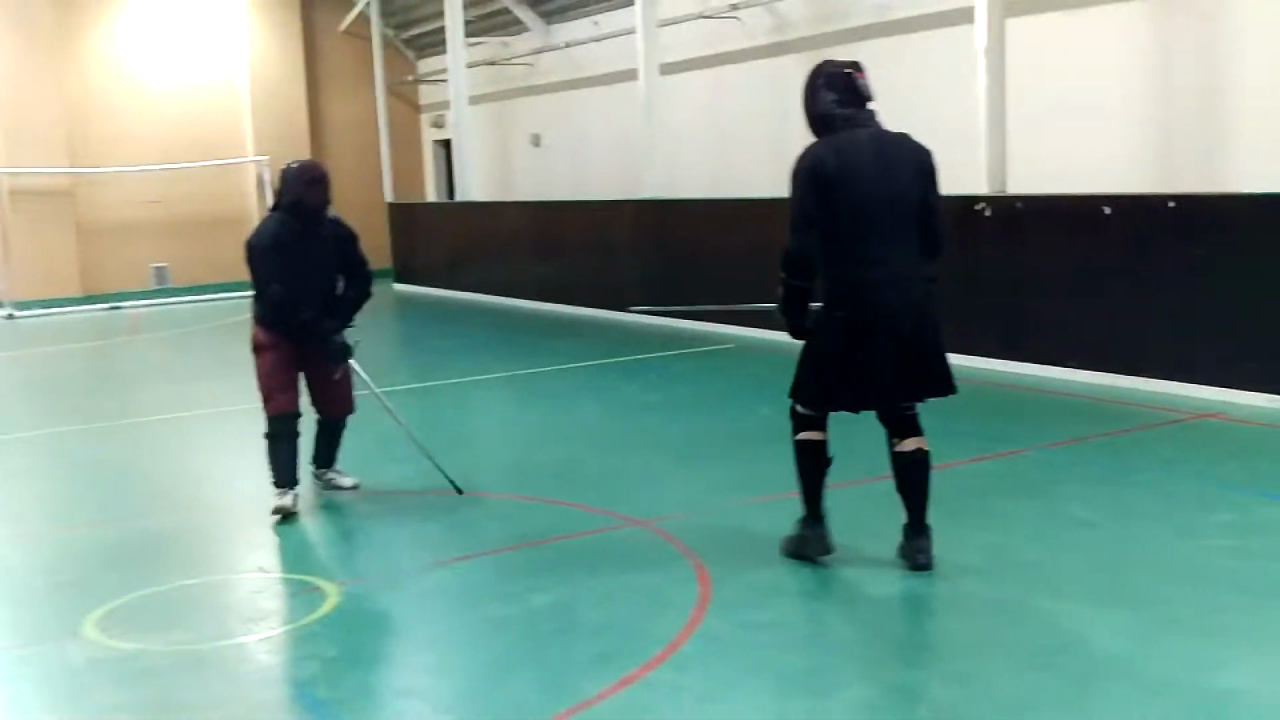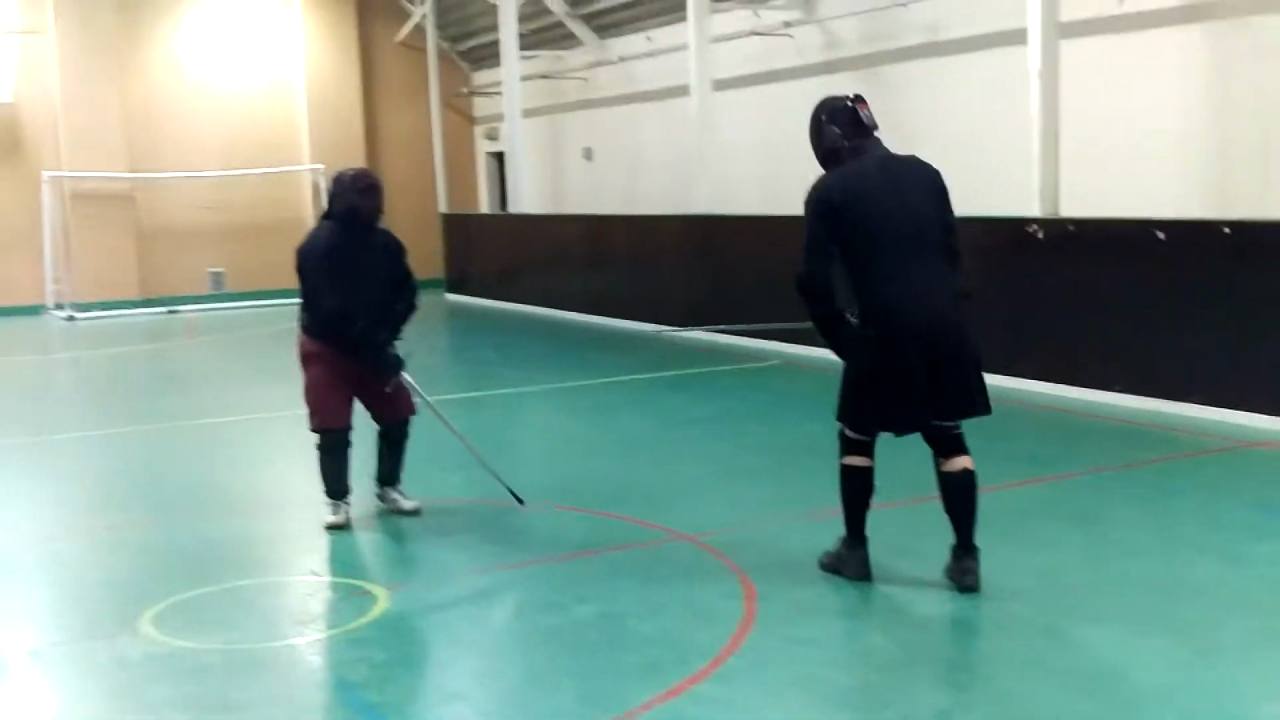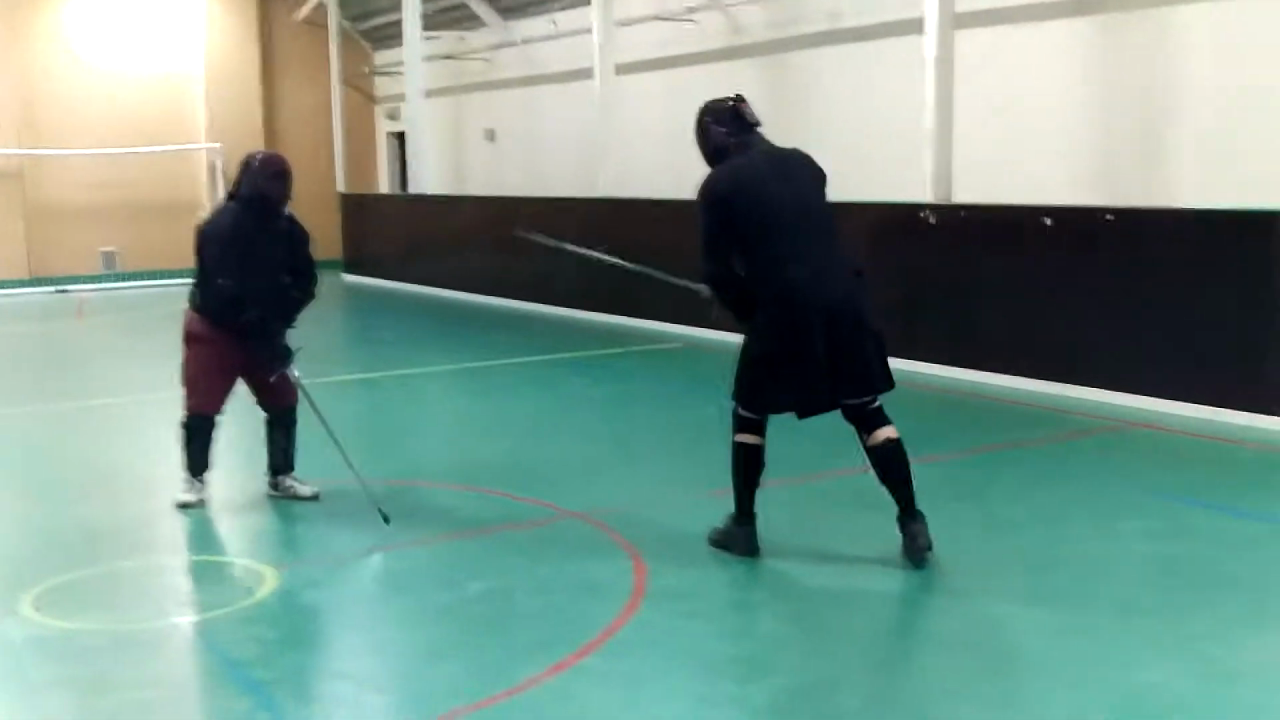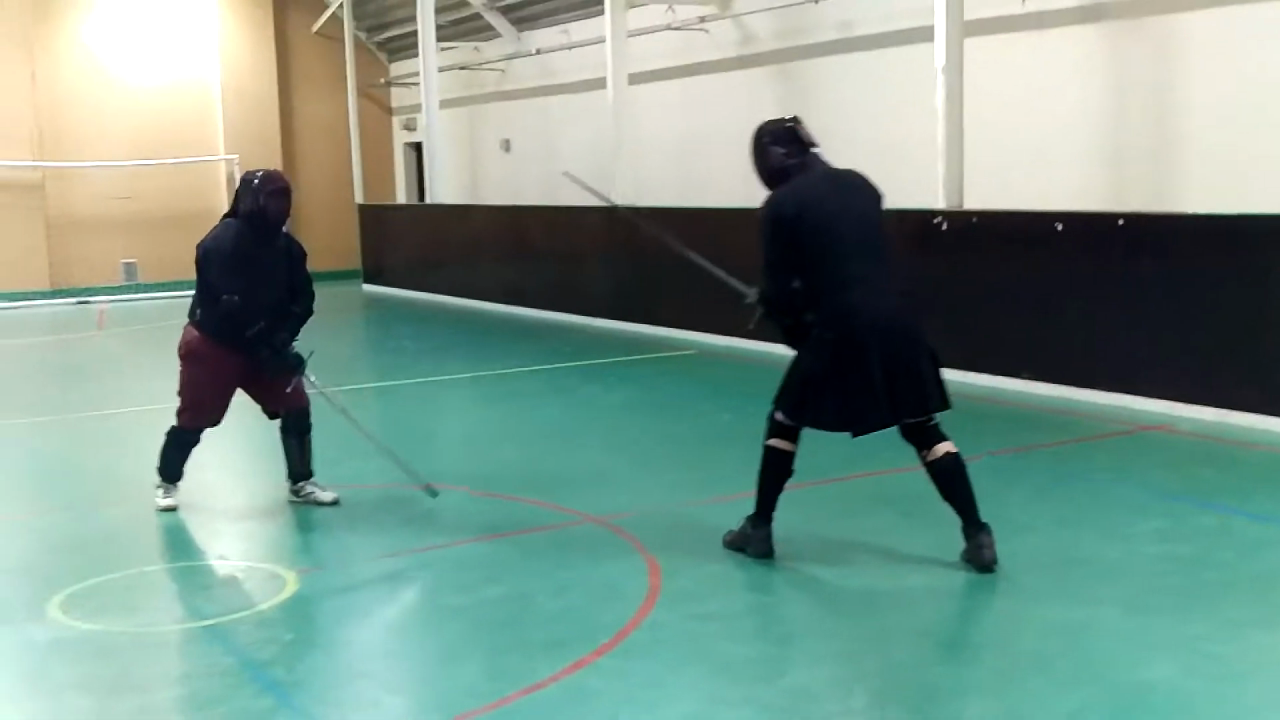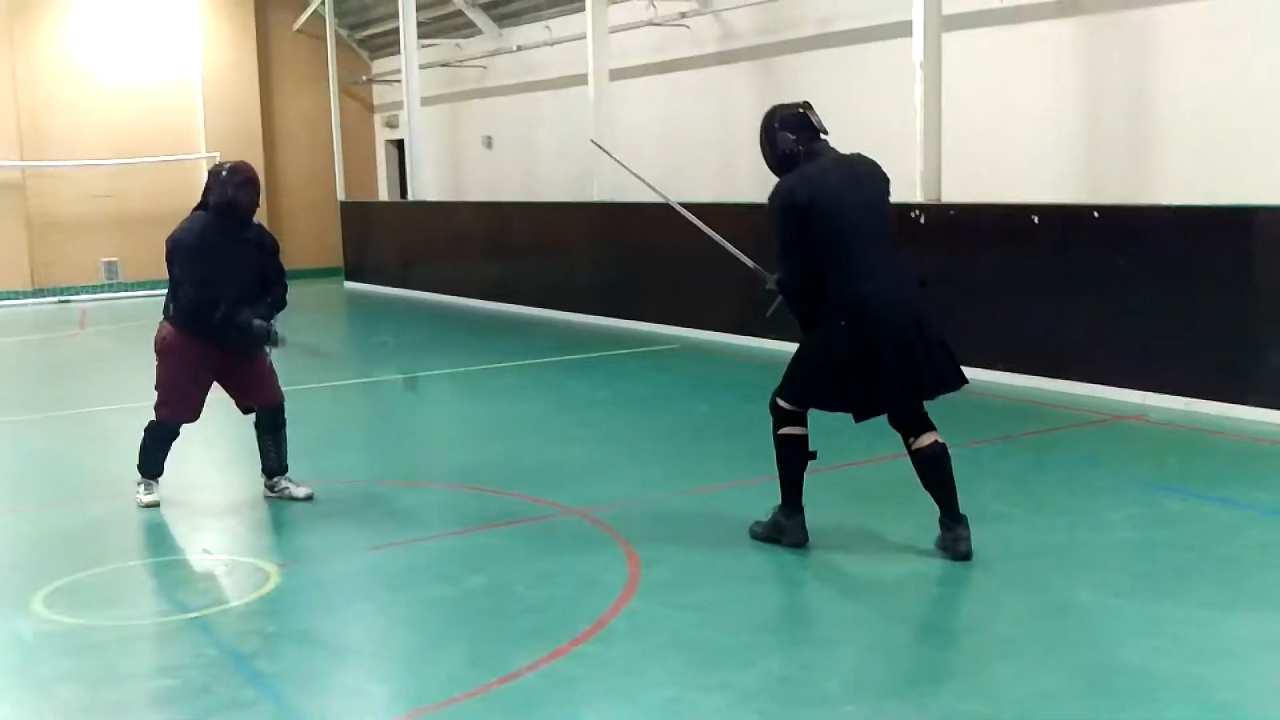
dt=0.3s
person 1, frame 1
left shoulder: (819, 159)
right shoulder: (913, 153)
left elbow: (803, 247)
right elbow: (933, 237)
left wrist: (793, 308)
left hip: (853, 310)
right hip: (911, 306)
left knee: (807, 412)
right knee: (902, 420)
left ankle: (814, 526)
right ankle: (917, 536)
person 1, frame 2
left shoulder: (831, 189)
right shoulder: (923, 172)
left elbow: (815, 278)
right elbow: (950, 251)
left wrist: (836, 331)
left hip: (886, 327)
right hip: (942, 320)
left knee: (856, 436)
right knee: (947, 437)
left ankle: (855, 550)
right ankle: (966, 556)
person 1, frame 3
left shoulder: (720, 185)
right shoulder: (803, 164)
left elbow: (719, 271)
left wrist: (751, 310)
left hip: (785, 310)
right hip: (840, 300)
left knee: (750, 415)
right knee: (866, 412)
left ankle: (743, 526)
right ankle: (913, 523)
person 1, frame 4
left shoulder: (782, 205)
right shoulder: (860, 185)
left elbow: (776, 291)
left wrist: (800, 333)
right wrist: (790, 299)
left hip: (844, 330)
right hip: (894, 321)
left knee: (785, 422)
right knee: (922, 429)
left ankle: (759, 529)
right ankle: (978, 536)
person 1, frame 5
left shoulder: (790, 191)
right shoulder: (868, 169)
left elbow: (796, 279)
left wrist: (815, 327)
right wrist: (797, 281)
left hip: (854, 318)
right hip: (904, 309)
left knee: (787, 406)
right knee: (912, 418)
left ankle: (790, 517)
right ankle: (954, 527)
person 2, frame 1
left shoulder: (335, 231)
right shoulder: (269, 236)
left elbow: (360, 281)
right elbow: (277, 297)
left wrist: (335, 322)
right wrist: (317, 331)
left hip: (323, 334)
right hip: (277, 335)
left knee: (337, 407)
right knee: (282, 414)
left ankle: (324, 468)
right ankle: (285, 489)
person 2, frame 2
left shoulder: (384, 242)
right shoulder: (320, 246)
left elbow: (405, 293)
right elbow: (330, 309)
left wrist: (384, 334)
right wrist: (372, 345)
left hip: (371, 346)
right hip: (327, 346)
left knee: (398, 416)
right knee: (333, 426)
left ankle: (388, 488)
right ankle: (338, 501)
person 2, frame 3
left shoulder: (287, 228)
right shoulder: (223, 226)
left elbow: (304, 281)
right elbow: (227, 291)
left wrist: (277, 323)
right wrist: (264, 334)
left hip: (261, 331)
right hip: (214, 328)
left knee: (283, 403)
right knee: (202, 408)
left ankle: (281, 477)
right ankle: (195, 478)
person 2, frame 4
left shoulder: (285, 245)
right shoulder: (224, 243)
left elbow: (302, 298)
right elbow: (233, 308)
left wrist: (282, 337)
right wrist: (272, 347)
left hip: (261, 345)
right hip: (212, 344)
left knee: (296, 408)
right knee: (193, 420)
left ankle: (301, 482)
right ankle: (167, 483)
person 2, frame 5
left shoulder: (257, 236)
right shoulder: (192, 235)
left elbow: (276, 286)
right elbow: (195, 298)
left wrist: (258, 317)
right wrist: (240, 322)
left hip: (237, 338)
right hip: (187, 338)
left knee: (271, 404)
right knee: (171, 415)
left ankle: (276, 478)
right ankle: (148, 479)
